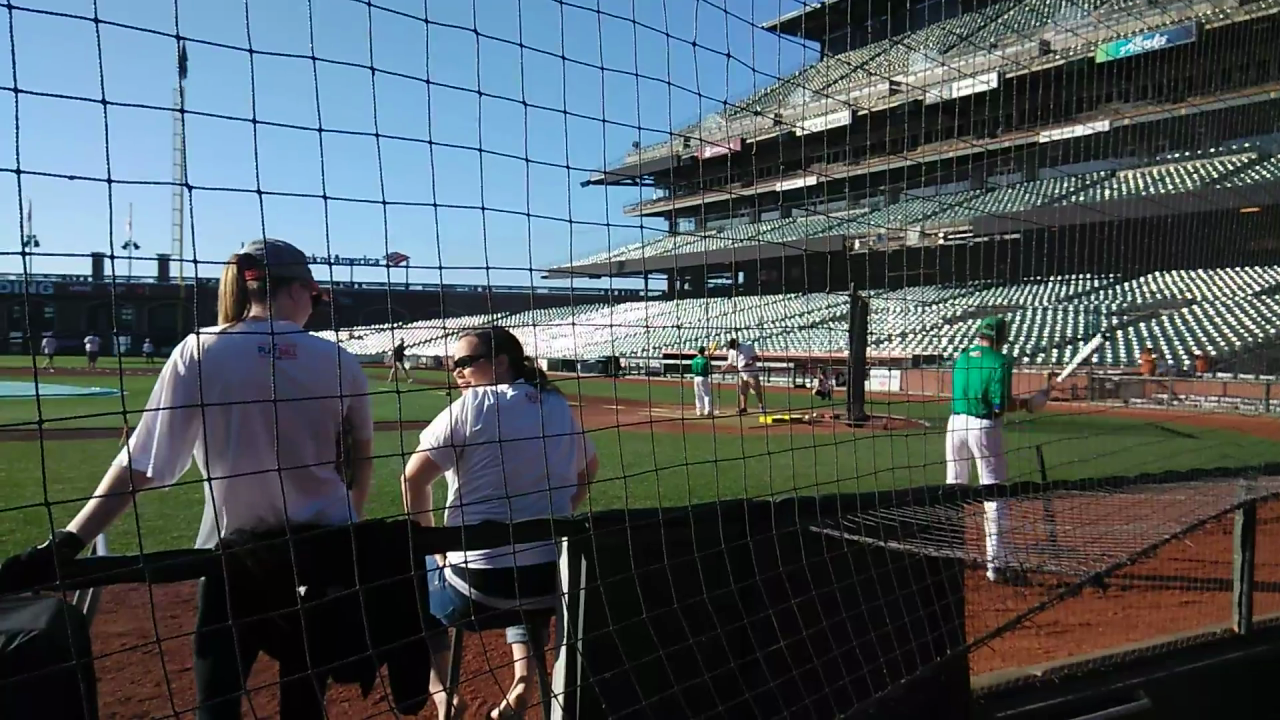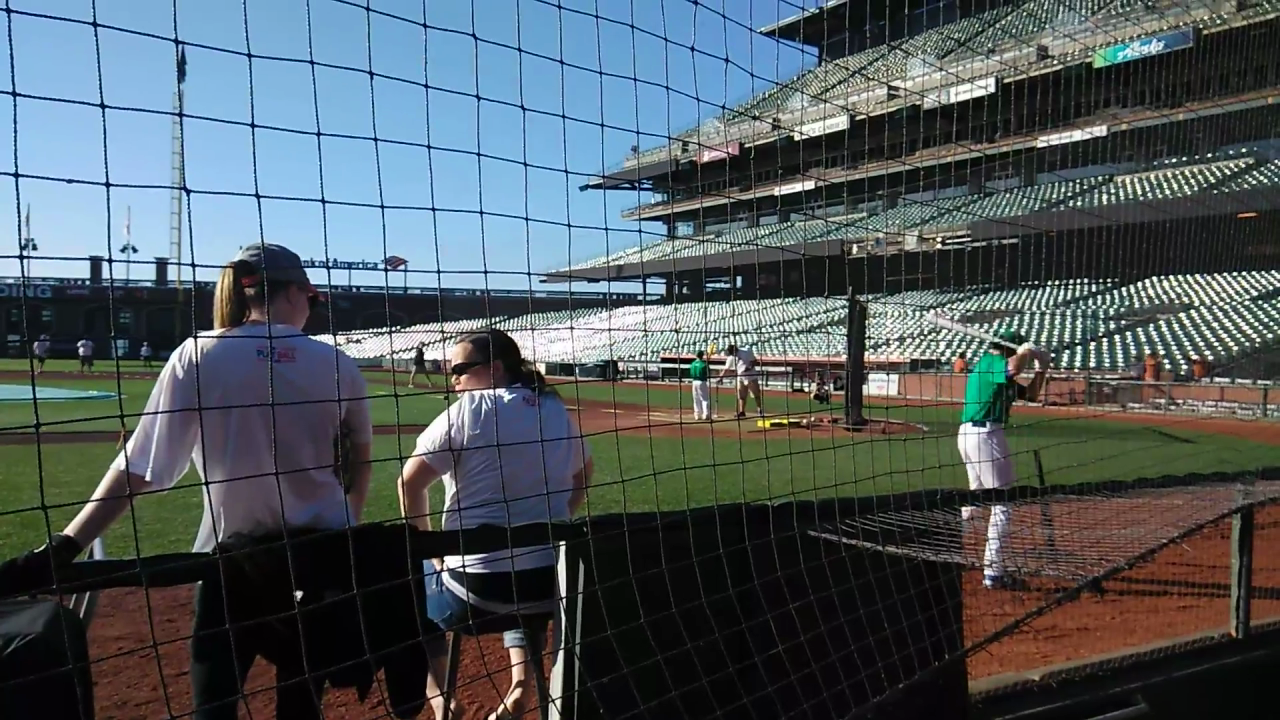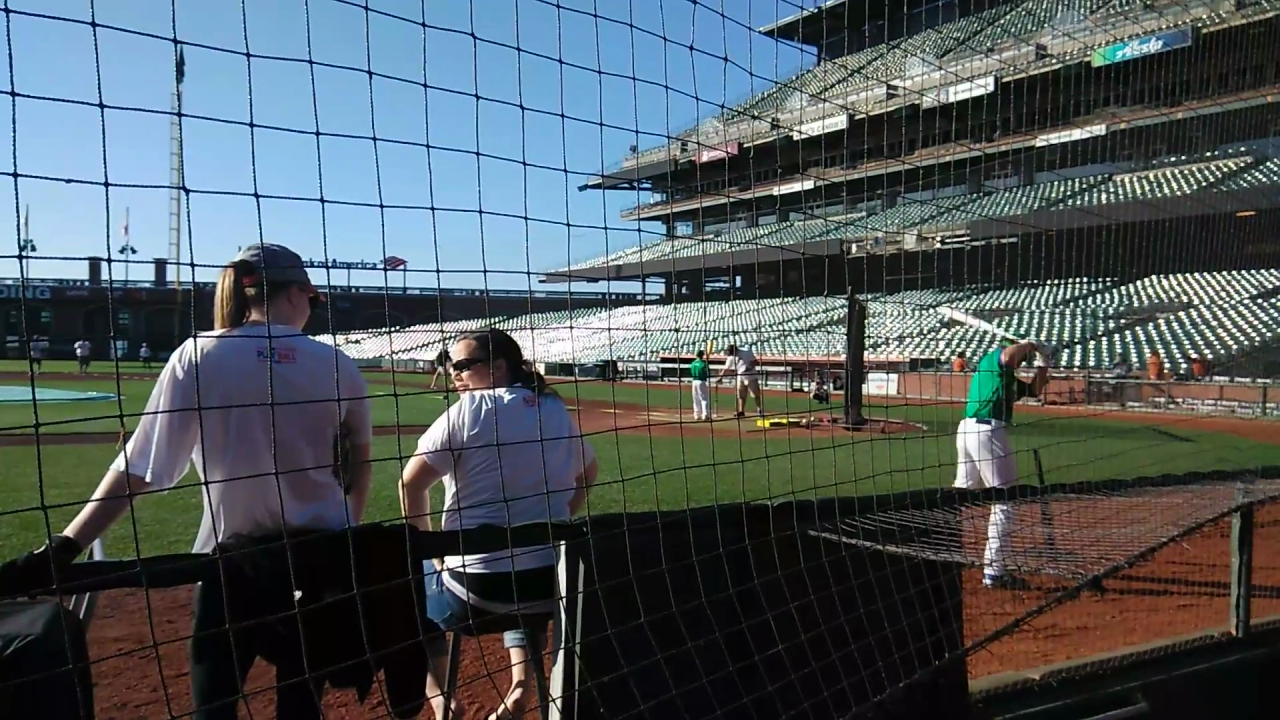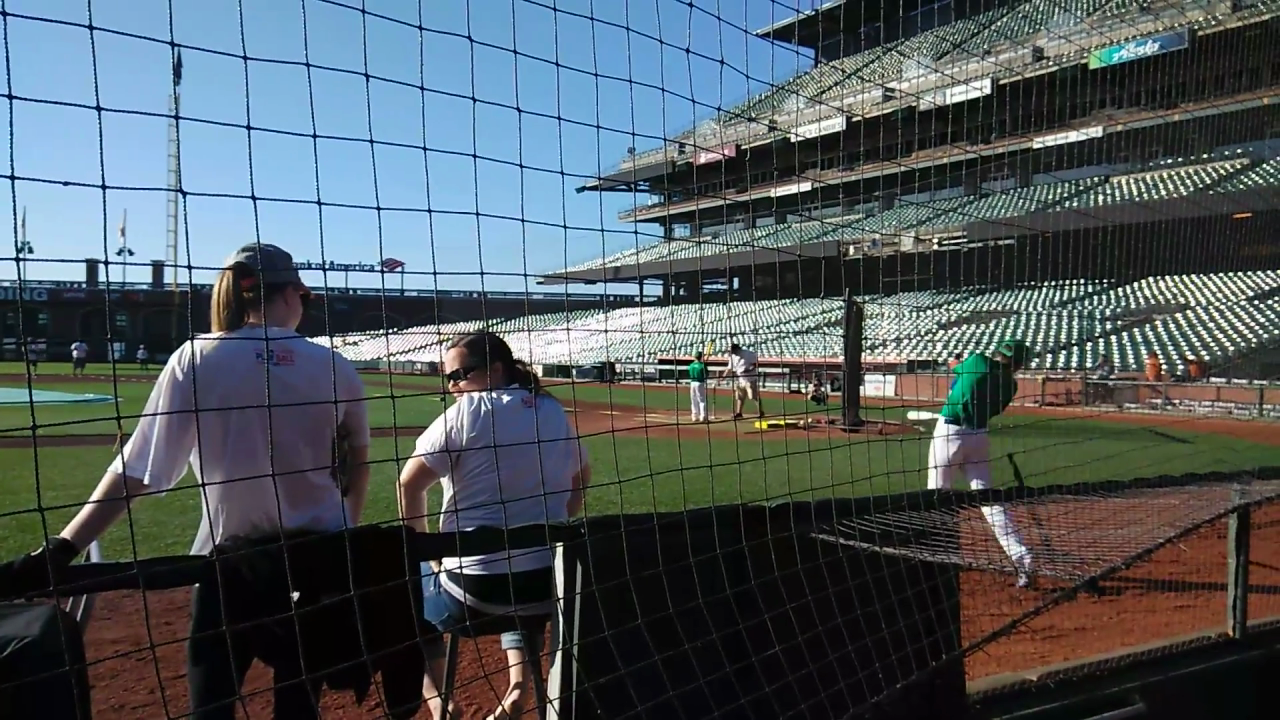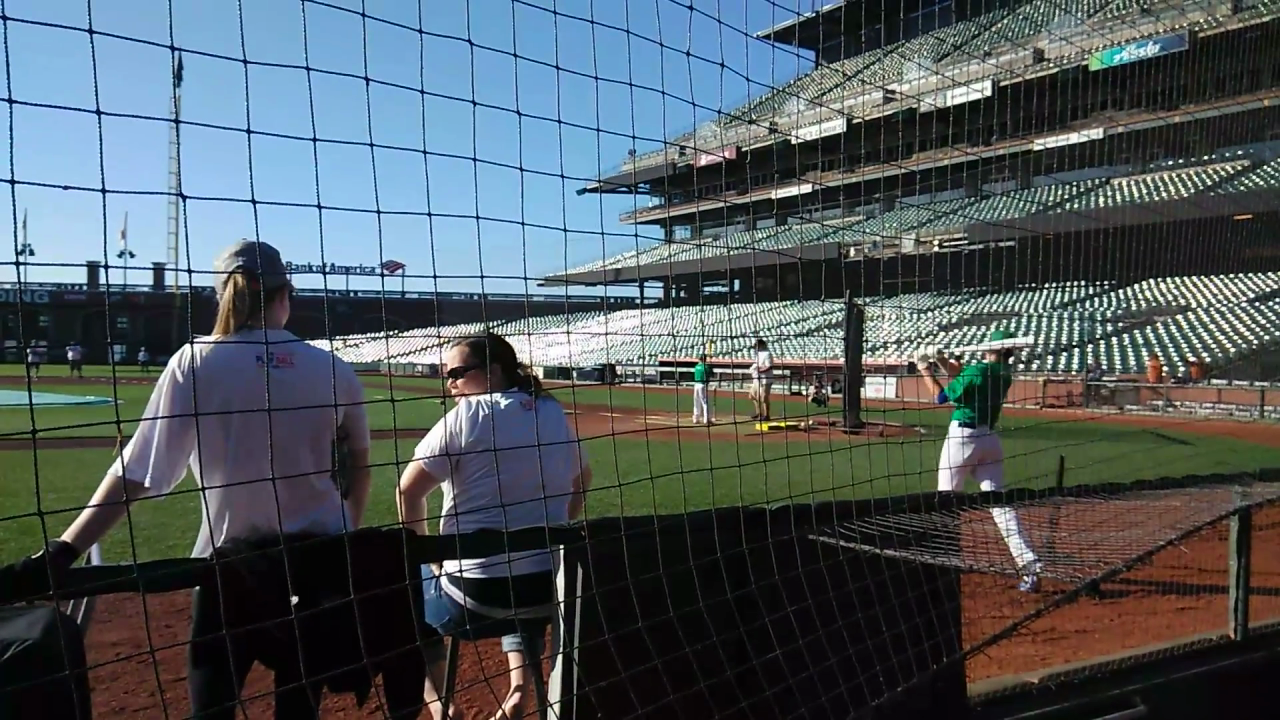
dt=0.5s
person 1, frame 1
left shoulder: (200, 353)
right shoulder: (339, 360)
left elbow: (139, 463)
right elbow: (360, 461)
left wrist: (69, 540)
right wrist: (345, 529)
person 1, frame 2
left shoulder: (199, 357)
right shoulder: (337, 364)
left elbow: (138, 467)
right elbow: (360, 463)
left wrist: (65, 543)
right wrist: (344, 530)
person 1, frame 3
left shoulder: (198, 358)
right shoulder: (338, 365)
left elbow: (138, 468)
right elbow: (360, 466)
left wrist: (66, 545)
right wrist: (345, 535)
person 1, frame 4
left shoulder: (197, 359)
right shoulder: (335, 367)
left elbow: (137, 470)
right elbow: (357, 466)
left wrist: (63, 546)
right wrist: (342, 535)
person 1, frame 5
left shoulder: (196, 364)
right shoulder: (333, 371)
left elbow: (136, 474)
right elbow: (358, 471)
left wrist: (63, 550)
right wrist: (344, 540)
person 2, frame 1
left shoulder: (472, 406)
right shoulder: (558, 406)
left elbow: (413, 479)
right elbow: (588, 469)
left hip: (481, 582)
right hip: (552, 581)
left knee: (418, 580)
right ankle: (525, 674)
person 2, frame 2
left shoulder: (470, 410)
right shoulder: (556, 410)
left elbow: (410, 482)
right elbow: (583, 474)
left hip: (477, 587)
right hip: (549, 584)
right ankle: (523, 680)
person 2, frame 3
left shoulder: (469, 409)
right shoulder: (556, 410)
left elbow: (411, 483)
right elbow: (588, 473)
left hip: (477, 587)
right hip: (548, 584)
right ankle: (523, 680)
person 2, frame 4
left shoulder: (468, 411)
right shoulder: (553, 411)
left elbow: (409, 485)
right elbow: (580, 478)
left hip: (475, 589)
right hip: (547, 586)
right ankle: (519, 685)
person 2, frame 5
left shoulder: (466, 416)
right shoulder: (553, 414)
left elbow: (409, 491)
right elbow: (581, 483)
left hip: (476, 594)
right hip: (548, 591)
right ankle: (520, 688)
person 3, frame 1
left shoulder: (960, 357)
right shoulder: (999, 362)
right elbow: (1001, 406)
left wrist: (1017, 399)
right wrist: (1028, 403)
left hip: (956, 424)
right hip: (984, 428)
right knee: (995, 496)
right ankle: (996, 564)
person 3, frame 2
left shoulder: (986, 364)
right shoulder: (994, 361)
left elbow: (1029, 394)
right elbow: (1014, 368)
left wrist: (1040, 368)
right wrist: (1027, 352)
left hip: (969, 434)
right hip: (986, 435)
right knee: (1002, 502)
right ankle: (993, 570)
person 3, frame 3
left shoulder: (993, 366)
right shoulder: (994, 358)
left elbow: (1034, 390)
right elbow: (1007, 355)
left wrist: (1042, 364)
right wrist: (1028, 346)
left hip: (966, 430)
right hip: (988, 432)
left knee: (963, 490)
right knee: (1001, 501)
right ankle: (993, 569)
person 3, frame 4
left shoulder: (975, 361)
right shoulder: (1009, 385)
left elbow: (954, 391)
left hip: (949, 433)
right hip: (977, 439)
right knee: (989, 500)
right ankle: (1022, 561)
person 3, frame 5
left shoulder: (977, 370)
right shoulder: (1005, 374)
left elbow: (943, 396)
left wrist: (925, 370)
right wrist: (942, 360)
left hip: (963, 437)
right hip: (990, 440)
right knee: (999, 503)
right ankle: (1029, 567)
